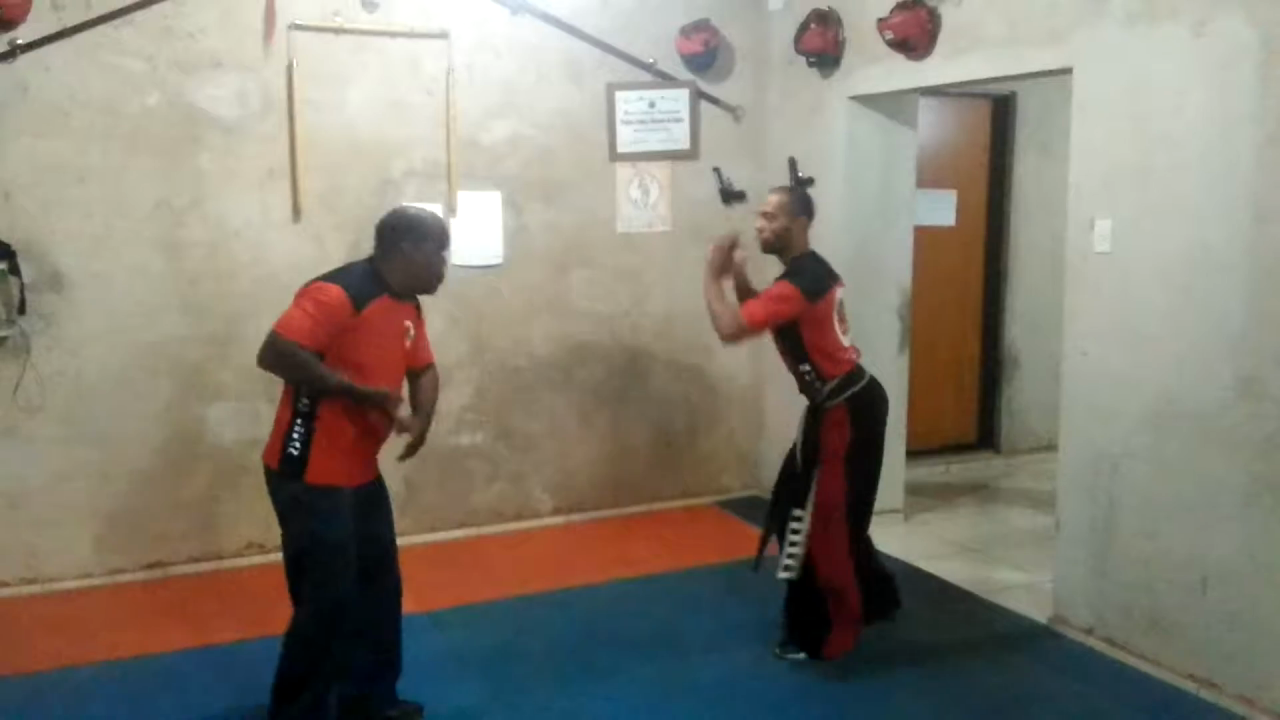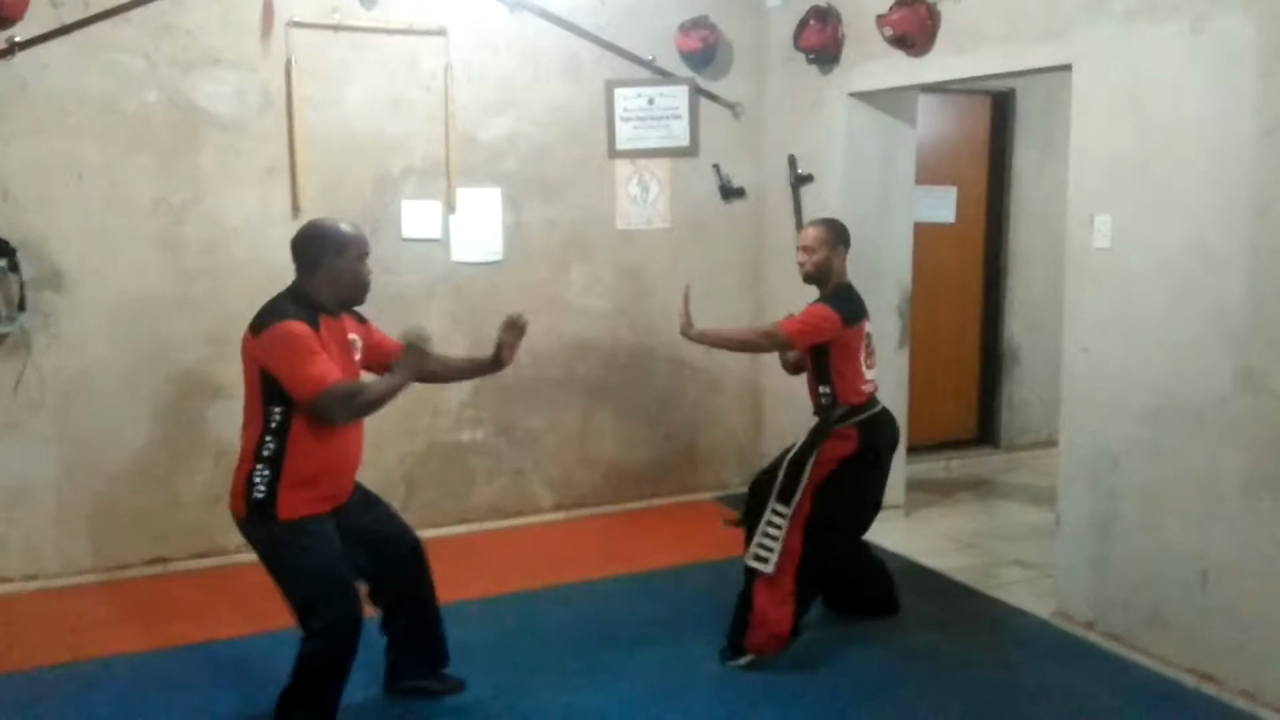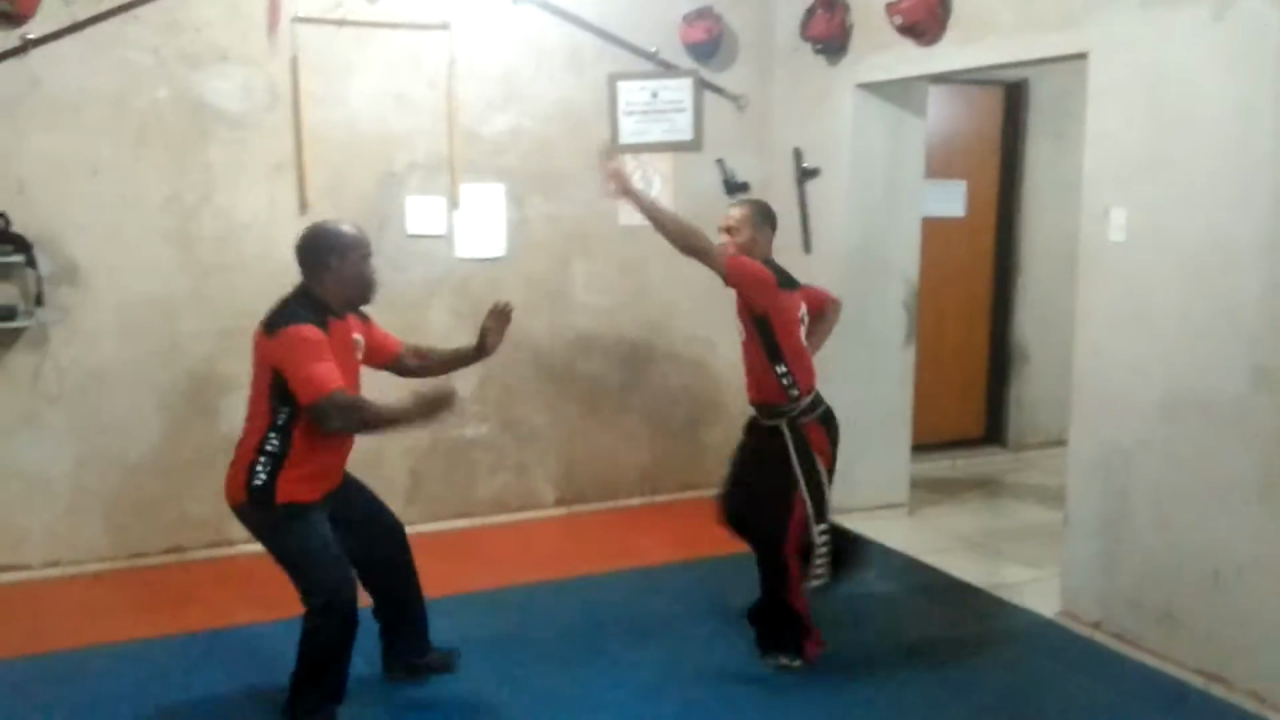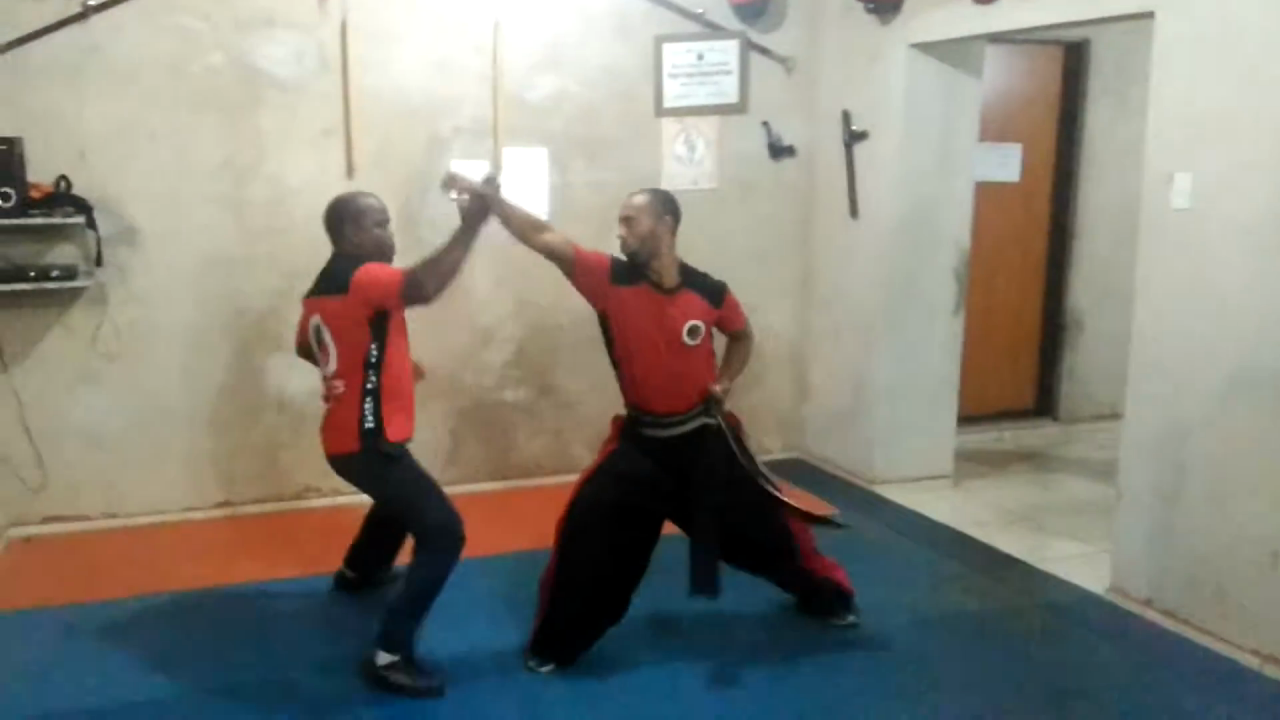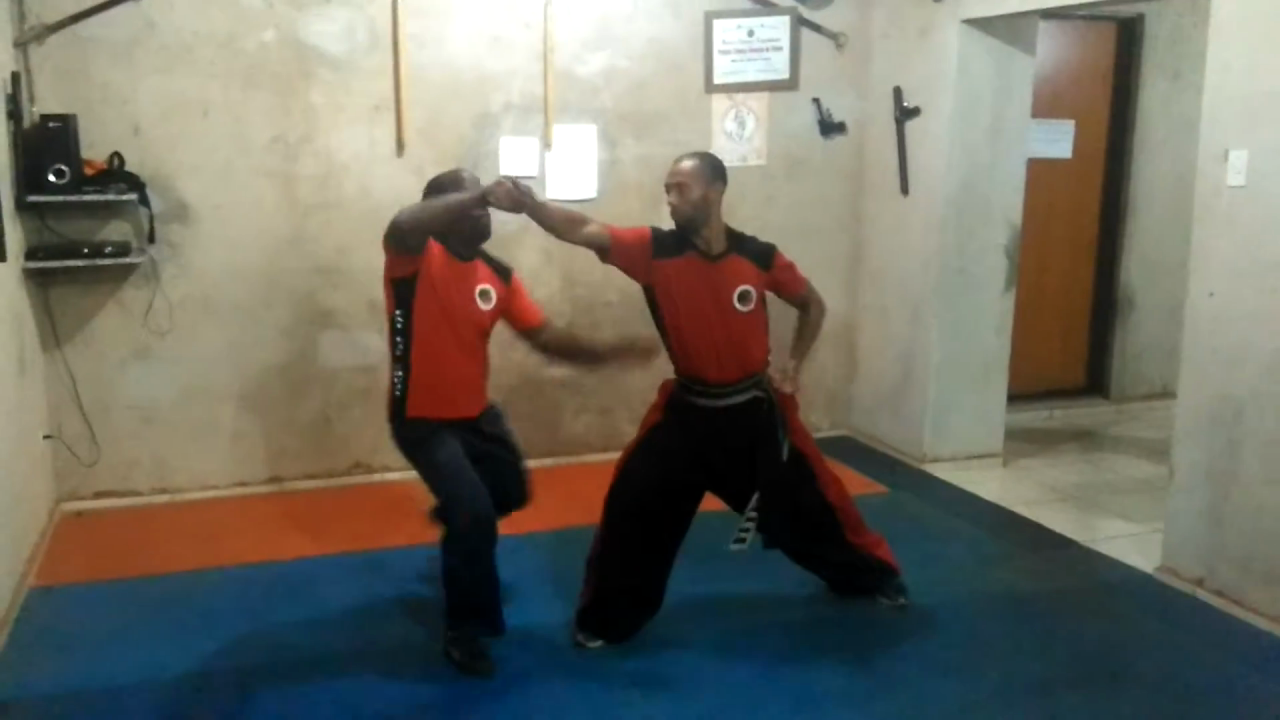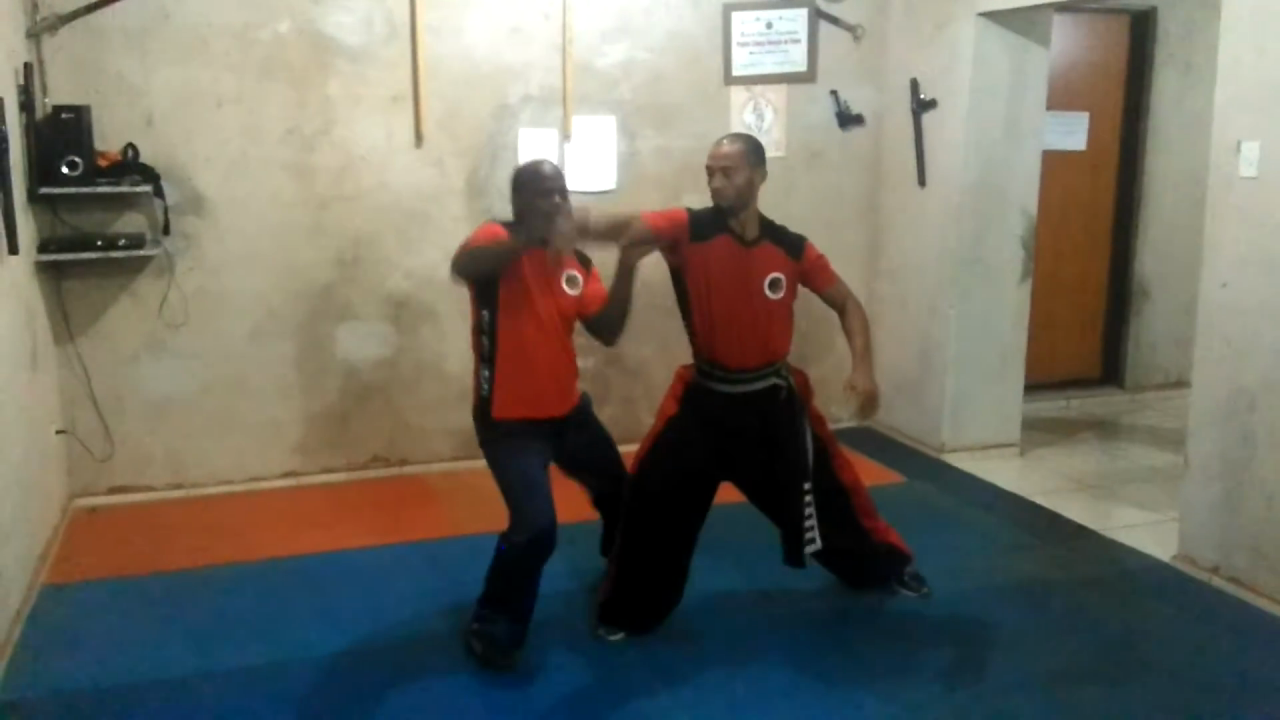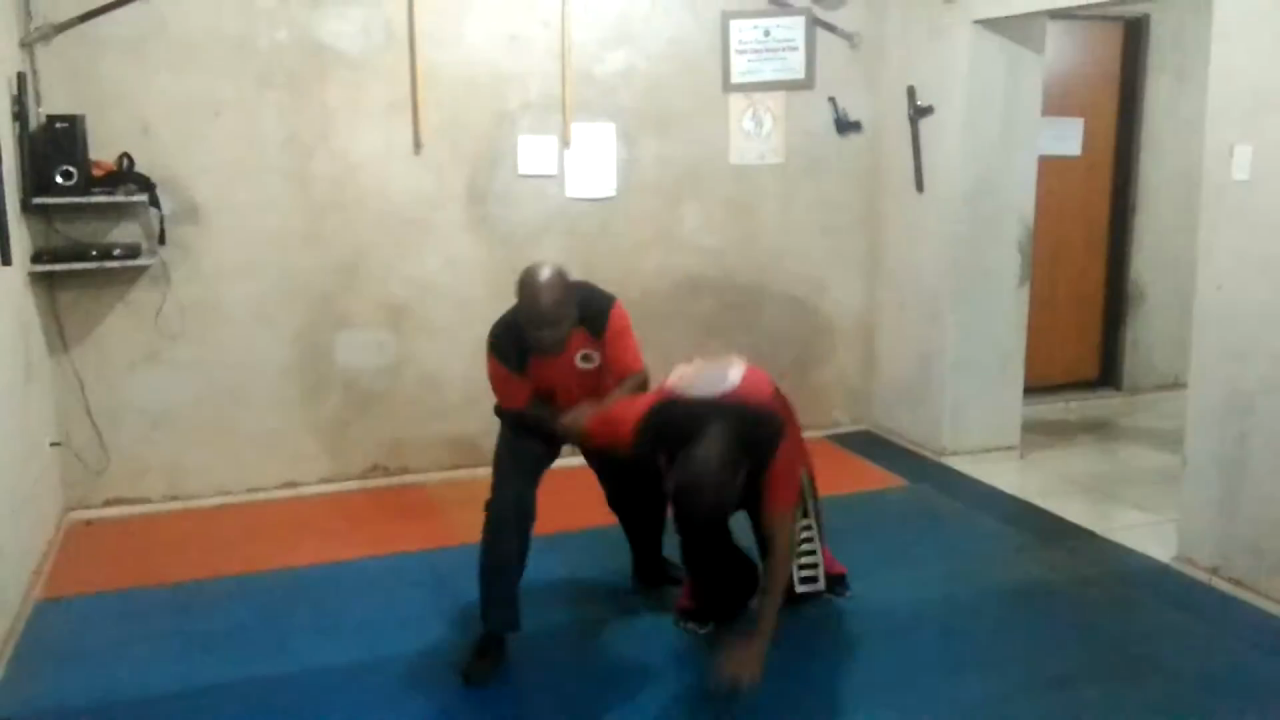
dt=0.5s
person 1, frame 1
left shoulder: (407, 306)
right shoulder: (337, 294)
left elbow: (422, 370)
right elbow: (274, 353)
left wrist: (421, 413)
right wrist: (360, 393)
left hip: (360, 473)
right hip: (308, 474)
left knee: (378, 583)
right knee: (327, 598)
person 1, frame 2
left shoulder: (344, 320)
right shoulder: (283, 329)
left elbow: (417, 364)
right elbow: (339, 405)
left wrist: (491, 362)
right wrist: (400, 374)
left hip: (336, 491)
right hip: (281, 508)
left knee: (403, 557)
right knee: (337, 616)
left ankle: (412, 671)
person 1, frame 3
left shoulder: (348, 317)
right shoulder: (295, 331)
left elbow: (409, 361)
right elbow: (342, 413)
left wrist: (478, 350)
right wrist: (416, 411)
left hip: (322, 479)
right hip: (275, 492)
left knee: (388, 544)
right knee: (332, 598)
left ankle: (407, 652)
person 1, frame 4
left shoulder: (322, 289)
right shoulder: (363, 279)
left elbow: (307, 349)
right elbow: (425, 284)
right wrist: (470, 224)
left hip: (345, 436)
right hip: (369, 440)
left knee: (399, 503)
right knee: (443, 533)
left ankle: (358, 572)
right ankle: (390, 653)
person 1, frame 5
left shoulder: (493, 273)
right shoulder: (414, 251)
left elbow: (544, 336)
right elbow: (401, 226)
left wrist: (605, 353)
right wrist: (477, 196)
left hip: (473, 411)
right hip: (422, 418)
left knee: (508, 491)
right knee: (475, 518)
left ankle: (453, 524)
right ankle: (465, 630)
person 1, frame 6
left shoulder: (576, 261)
right shoulder: (496, 241)
left elbow: (608, 331)
right elbow: (463, 265)
left wrist: (627, 267)
right wrist: (545, 232)
left hip: (567, 410)
right hip: (508, 418)
left knee: (618, 492)
right knee: (535, 525)
right ankle: (491, 625)
person 1, frame 7
left shoulder: (604, 311)
right shoulder: (505, 344)
left elbow: (635, 381)
right elbow: (516, 411)
right wrist: (577, 429)
left hip: (603, 408)
right hip: (535, 419)
left knee: (639, 488)
right knee: (509, 507)
left ankle: (649, 569)
right ankle: (494, 633)
person 2, frame 1
left shoulder: (795, 284)
right shoulder: (814, 272)
left elbow: (730, 329)
right elbow: (767, 314)
left wrist: (714, 277)
right wrist: (739, 278)
left hip: (841, 410)
right hip: (857, 399)
left knee: (819, 520)
right knee: (840, 511)
left ankle: (820, 635)
right ankle: (872, 598)
person 2, frame 2
left shoulder: (833, 310)
right shoulder: (842, 305)
left elbow: (766, 338)
right elbow: (795, 364)
left wrist: (694, 332)
right wrist: (790, 349)
left hip: (850, 435)
right hip: (868, 429)
left knee: (778, 504)
right knee: (832, 527)
left ankle: (761, 634)
right ankle: (871, 597)
person 2, frame 3
left shoulder: (762, 279)
right shoulder: (775, 284)
left elbow: (695, 245)
right elbow: (831, 304)
left wrist: (630, 191)
left hip: (796, 430)
right hip: (769, 424)
left knee: (782, 531)
right knee: (743, 509)
left ankle: (791, 637)
right ankle: (832, 557)
person 2, frame 4
left shoulder: (711, 292)
right shoulder: (610, 279)
left elbow: (743, 336)
right elbow: (544, 236)
left wrist: (723, 380)
right wrist: (485, 196)
left hip: (703, 439)
right hip: (641, 443)
left knee: (761, 524)
right knee: (587, 532)
left ankle: (829, 596)
right ankle: (554, 643)
person 2, frame 5
left shoulder: (760, 257)
right shoulder: (654, 250)
left elbow: (812, 303)
right elbow: (582, 229)
left wrist: (795, 359)
right wrist: (526, 201)
left hip: (754, 410)
right hip: (688, 411)
left knee: (810, 500)
right knee: (634, 506)
left ankle: (875, 575)
right ankle: (607, 618)
person 2, frame 6
left shoulder: (792, 249)
right shoulder: (688, 230)
left elbow: (847, 305)
right elbow: (629, 226)
left wrist: (862, 367)
left hip: (772, 399)
right hip: (705, 399)
left knee: (826, 490)
right knee: (654, 497)
left ankle: (887, 566)
right ankle: (627, 610)
person 2, frame 7
left shoulder: (773, 441)
right shoulder: (644, 421)
left elbow: (781, 542)
left knee: (795, 514)
right knee: (699, 536)
left ankle: (816, 574)
